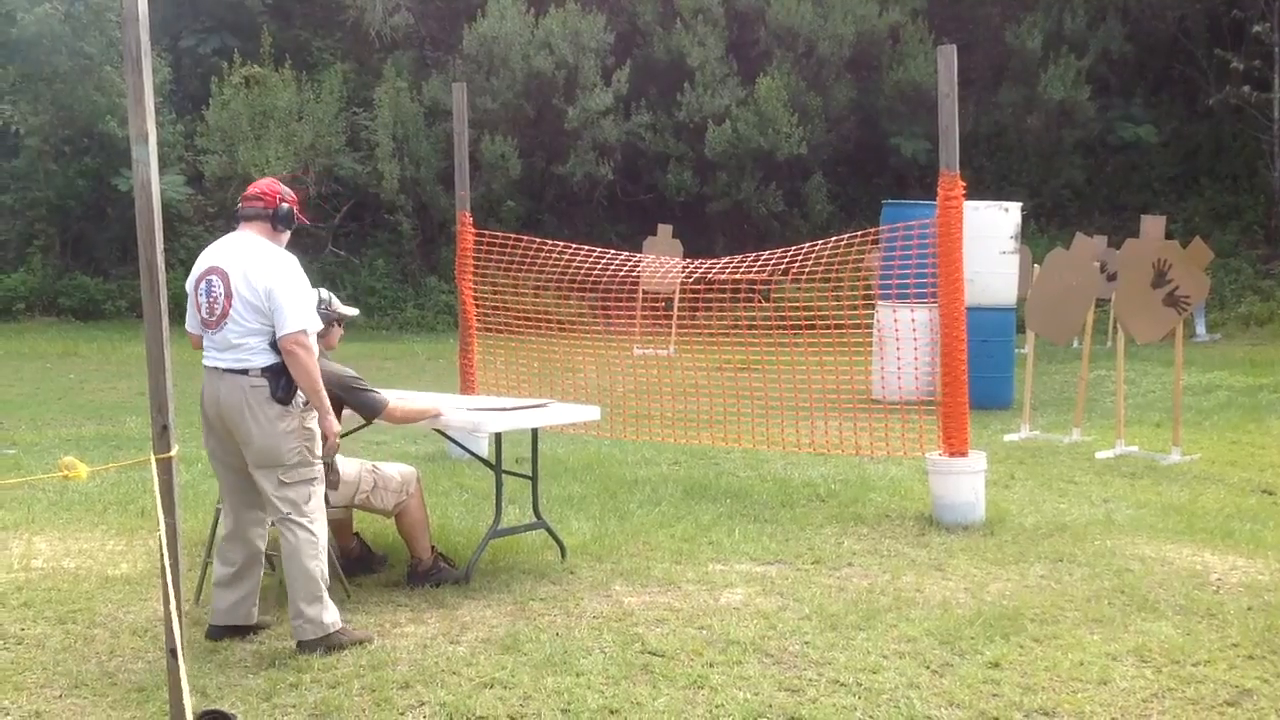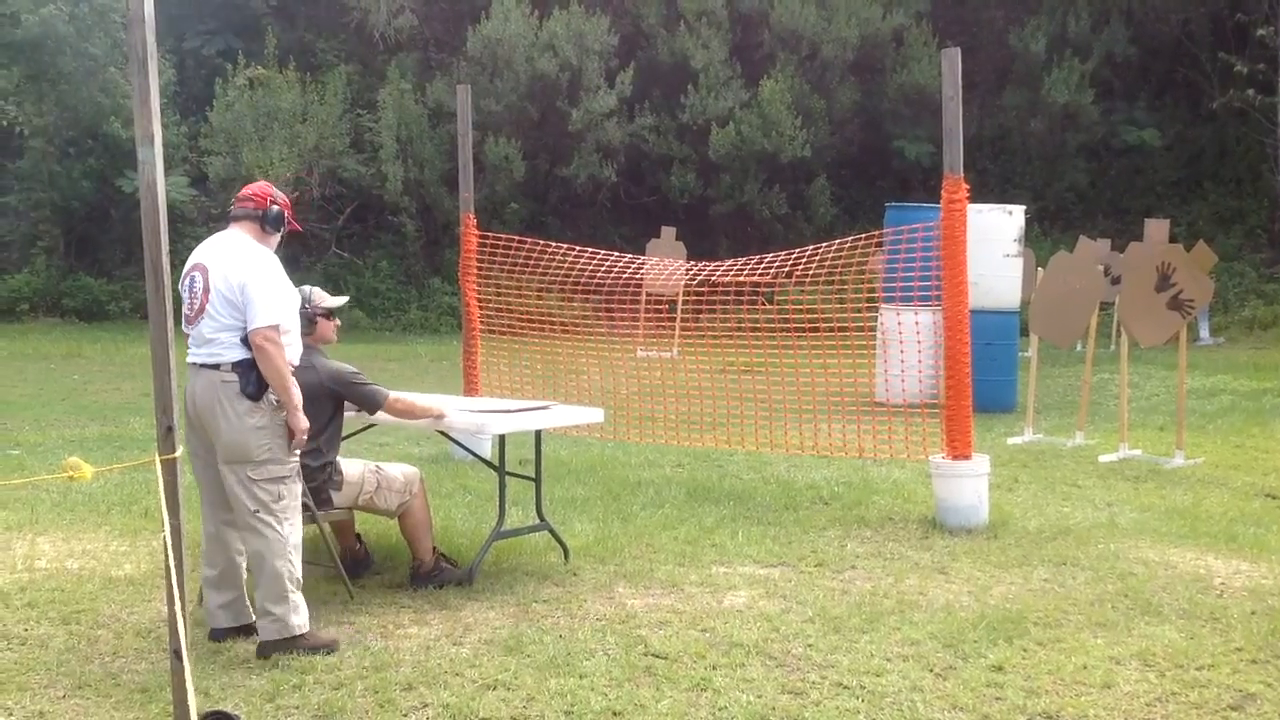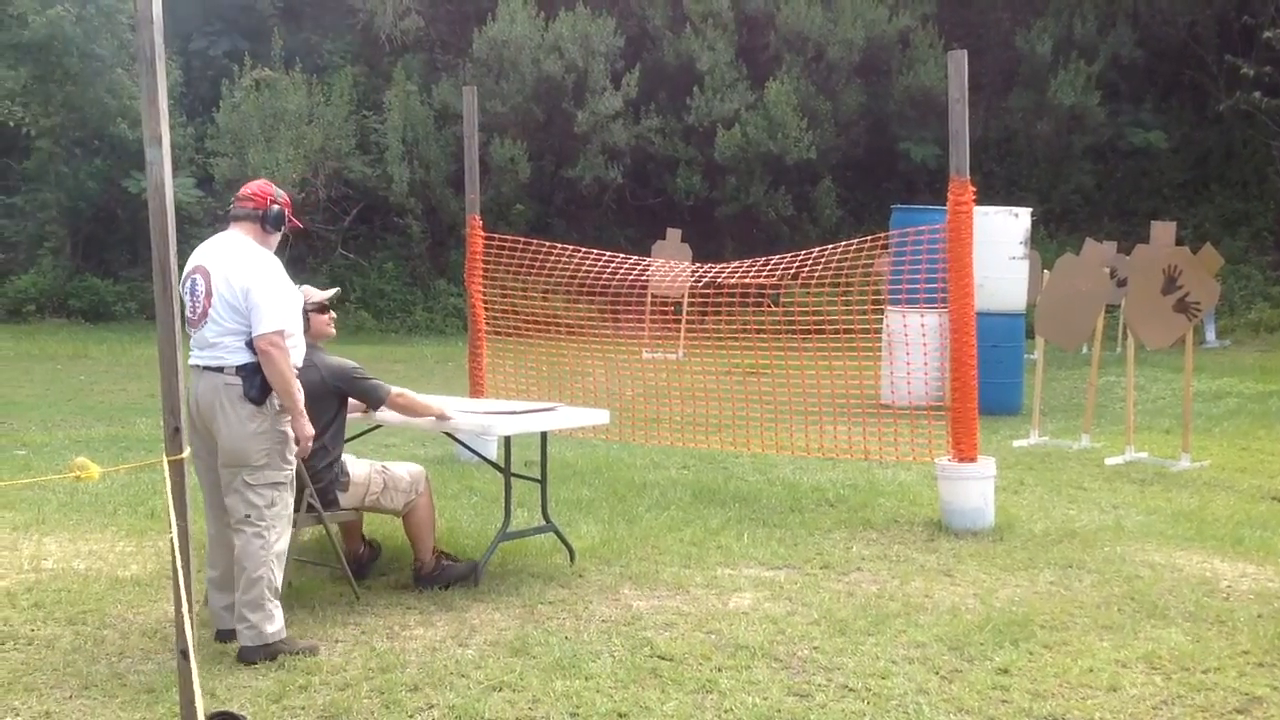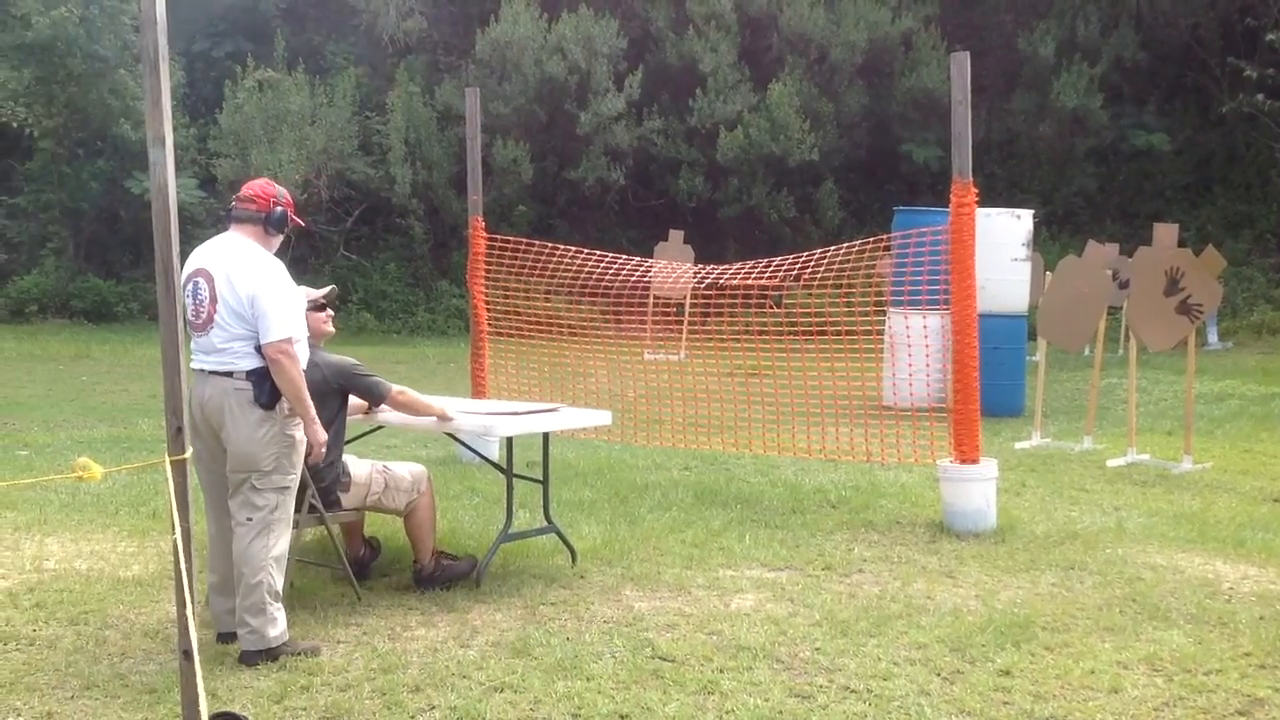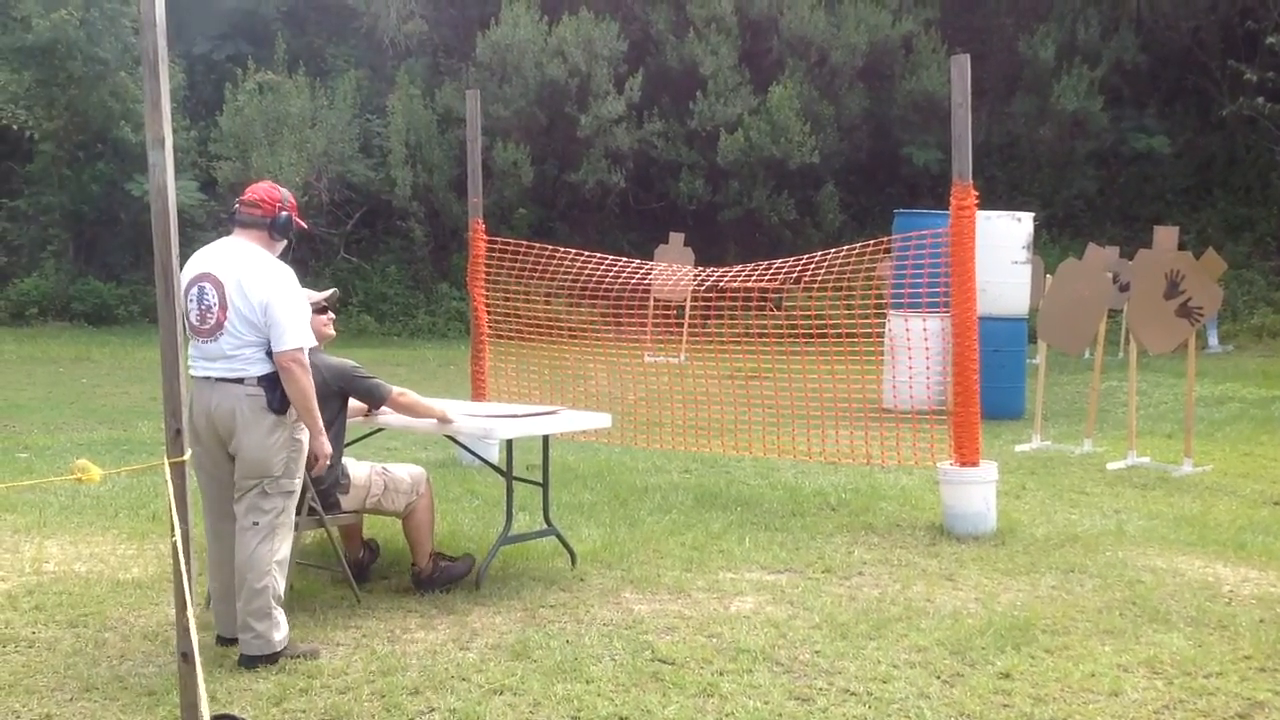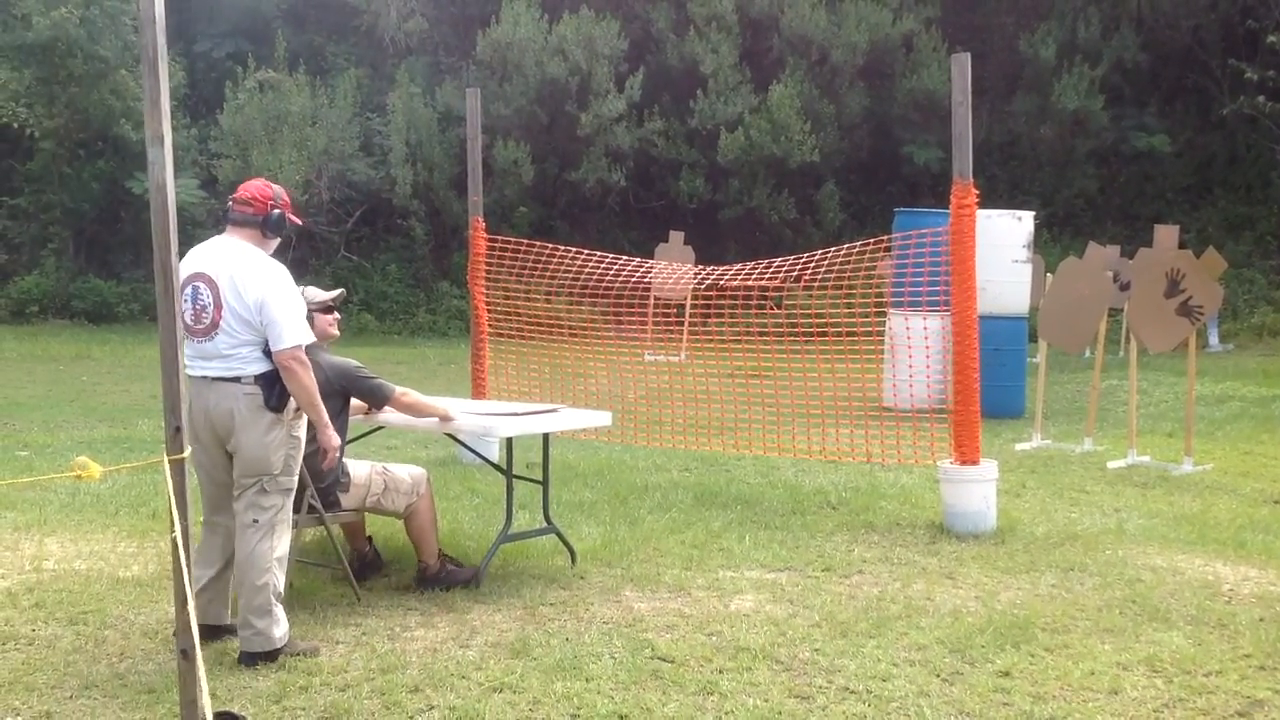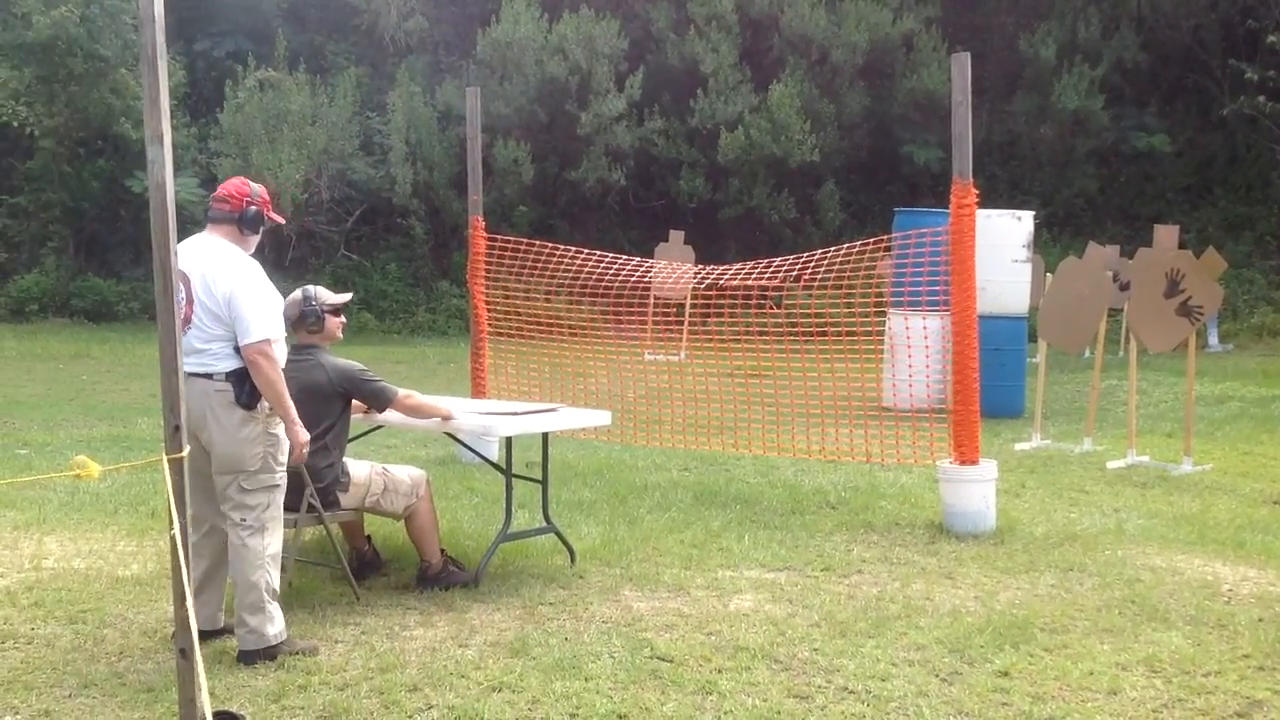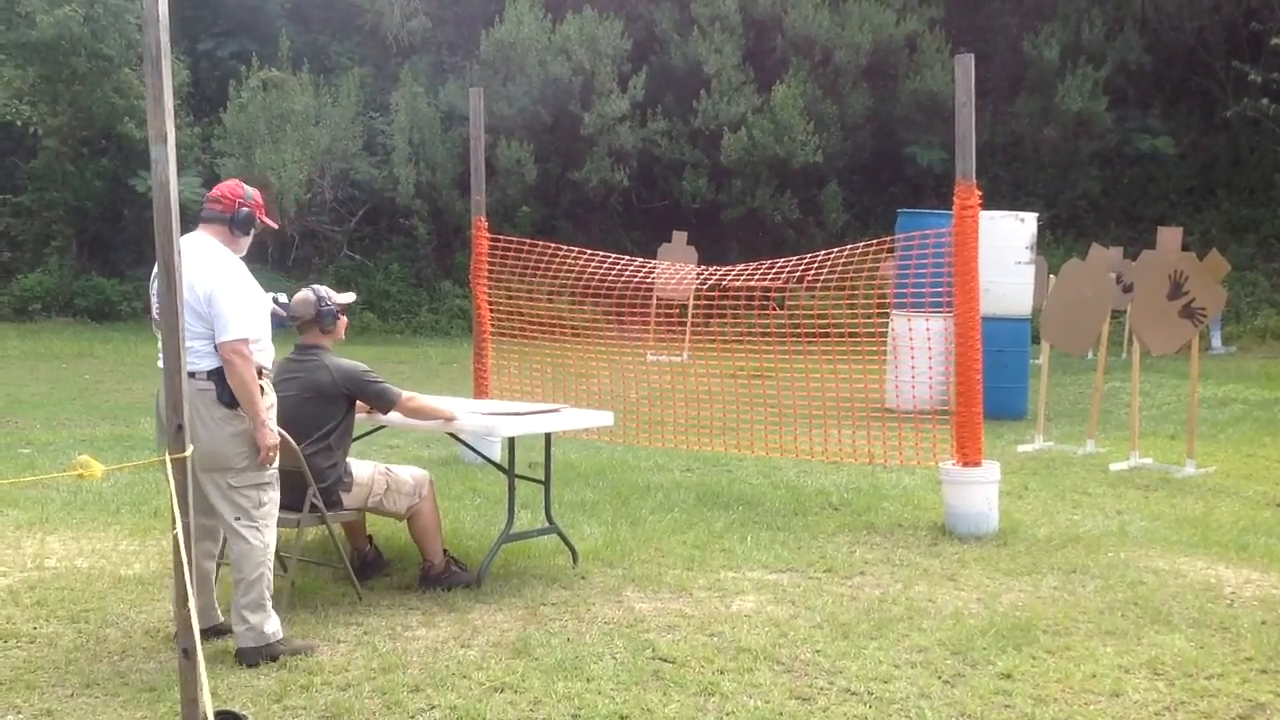
dt=0.3s
person 1, frame 1
left shoulder: (207, 259)
right shoulder: (276, 263)
left elbow: (196, 338)
right elbow: (294, 345)
right wrist: (325, 412)
left hip: (216, 389)
right hip: (266, 396)
left knee: (240, 511)
right knee: (298, 512)
left ankle: (229, 615)
right ankle: (316, 627)
person 1, frame 2
left shoulder: (200, 255)
right shoulder: (257, 260)
right elbow: (264, 340)
right wrist: (293, 408)
left hip: (198, 385)
right hip: (243, 392)
left knee: (222, 512)
right knee: (271, 512)
left ankle: (226, 617)
right ankle: (283, 628)
person 1, frame 3
left shoulder: (201, 255)
right shoulder: (259, 263)
right elbow: (269, 345)
right wrist: (298, 415)
left hip: (203, 387)
right hip: (248, 396)
left knee: (224, 513)
right knee: (262, 518)
left ankle: (229, 618)
right ankle: (260, 635)
person 1, frame 4
left shoulder: (199, 258)
right shoulder: (263, 268)
right elbow: (279, 354)
right wrist: (310, 421)
left hip: (204, 390)
right hip: (253, 400)
left knee: (225, 516)
right knee: (261, 521)
left ankle: (230, 619)
right ankle: (262, 637)
person 1, frame 5
left shoulder: (198, 261)
right shoulder: (272, 274)
right elbow: (290, 362)
right wrist: (316, 432)
left hip: (203, 397)
right hip: (259, 405)
left knee: (223, 522)
right knee: (263, 525)
left ankle: (231, 625)
right ankle: (262, 642)
person 1, frame 6
left shoulder: (193, 261)
right shoulder: (266, 273)
right elbow: (290, 359)
right wrist: (324, 425)
left hip: (200, 396)
right hip: (256, 403)
left knee: (219, 515)
right knee: (262, 523)
left ankle: (205, 615)
right ankle: (263, 639)
person 1, frame 7
left shoulder: (179, 256)
right shoulder: (240, 269)
right elbow: (259, 356)
right wrist: (292, 422)
left hip: (188, 392)
right hip: (235, 402)
left knee: (203, 516)
right knee: (253, 522)
left ankle: (200, 620)
right ankle: (261, 637)
person 1, frame 8
left shoulder: (173, 255)
right shoulder: (224, 269)
right elbow: (236, 353)
left wrist: (255, 312)
right wrist: (261, 423)
left hip: (177, 393)
right hip: (220, 400)
left knee: (195, 514)
right knee: (249, 518)
left ankle: (198, 618)
right ankle: (258, 636)
person 2, frame 1
right shoulder: (332, 374)
right elbow: (394, 412)
left wrist: (364, 399)
right wrist: (434, 409)
left knee: (339, 464)
right knee: (405, 480)
left ankle: (351, 555)
right ankle: (425, 567)
person 2, frame 2
right shoulder: (331, 372)
right elbow: (396, 405)
left wrist: (357, 401)
right wrist: (436, 411)
right hip: (314, 483)
left knee: (342, 467)
right knee: (409, 480)
left ankle: (353, 556)
right ankle: (427, 567)
person 2, frame 3
right shoulder: (333, 369)
right elbow: (398, 399)
left wrist: (362, 403)
right wrist: (438, 411)
right hip: (319, 485)
left knee: (348, 463)
right knee: (414, 478)
left ankle: (358, 556)
right ankle: (429, 567)
person 2, frame 4
right shoulder: (335, 367)
right elbow: (399, 397)
left wrist: (366, 404)
right wrist: (440, 411)
right hip: (321, 486)
left knee: (351, 464)
right knee: (416, 478)
left ankle: (358, 556)
right ankle: (429, 568)
person 2, frame 5
right shoulder: (335, 369)
right elbow: (399, 399)
left wrist: (366, 406)
right wrist: (440, 413)
right hip: (320, 489)
left knee: (350, 468)
right knee: (415, 480)
left ankle: (357, 559)
right ankle: (426, 570)
person 2, frame 6
right shoulder: (337, 368)
right elbow: (402, 399)
left wrist: (365, 404)
right wrist: (444, 412)
right hip: (321, 488)
left knee: (353, 468)
right knee: (416, 480)
left ankle: (363, 558)
right ankle: (433, 569)
person 2, frame 7
left shoulder: (282, 367)
right shoulder: (339, 370)
right elbow: (405, 401)
left wrist: (365, 404)
right wrist: (446, 412)
left hip: (283, 485)
right hip: (319, 488)
left knee: (350, 469)
right knee: (415, 482)
left ankle: (362, 557)
right ankle: (435, 569)
person 2, frame 8
left shoulder: (283, 368)
right shoulder: (344, 371)
right elbow: (409, 404)
left wrist: (362, 404)
right wrist: (448, 413)
left hip: (282, 486)
right hip: (321, 489)
left knee: (352, 467)
right knee: (418, 482)
left ankle: (364, 557)
right ankle: (437, 570)
